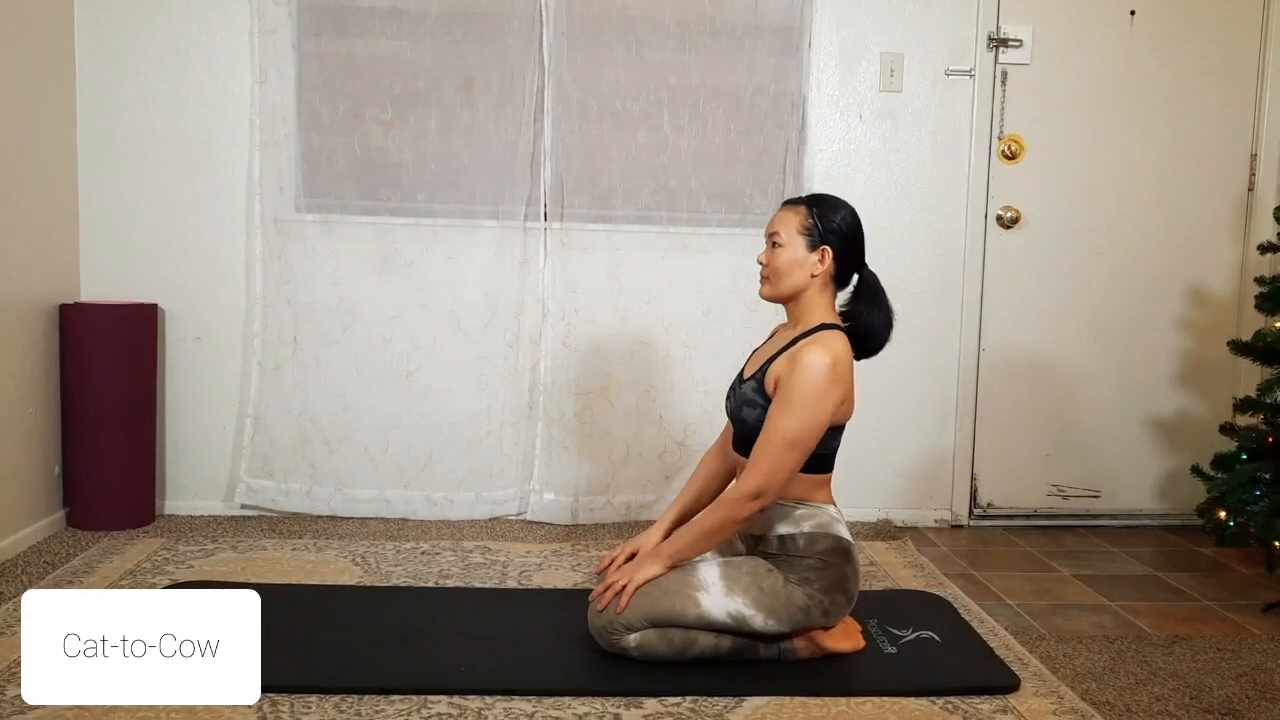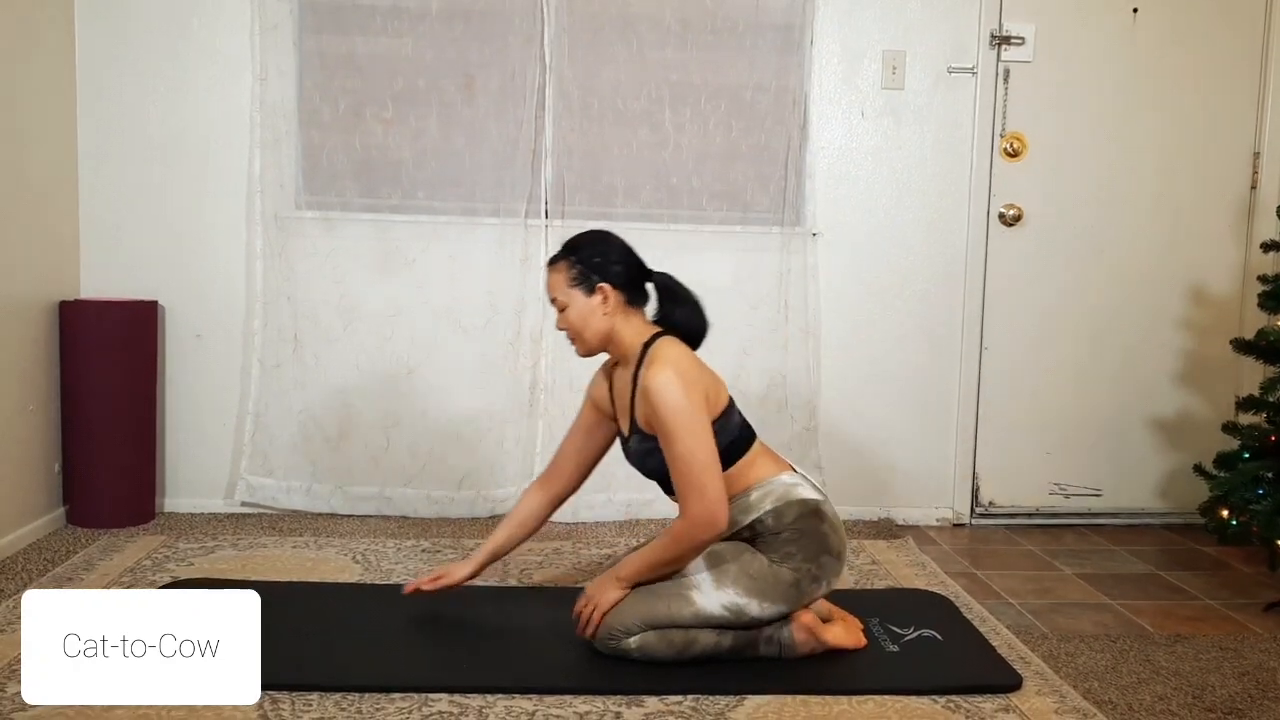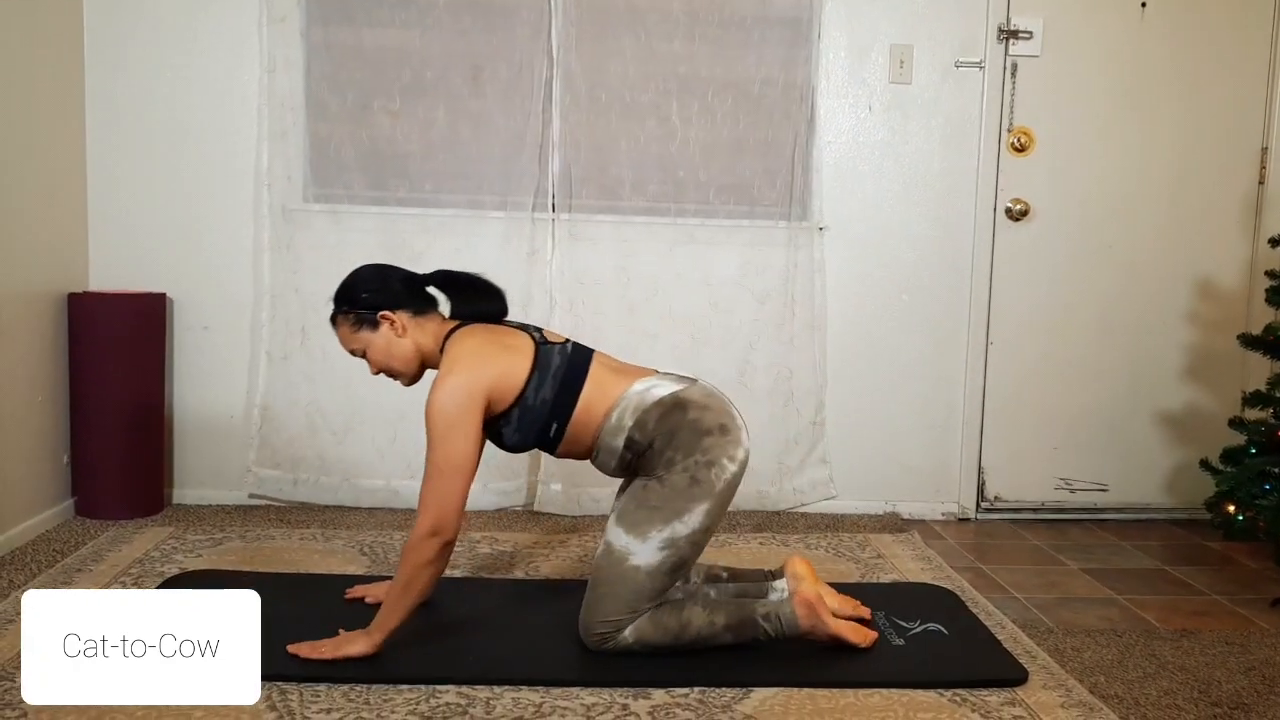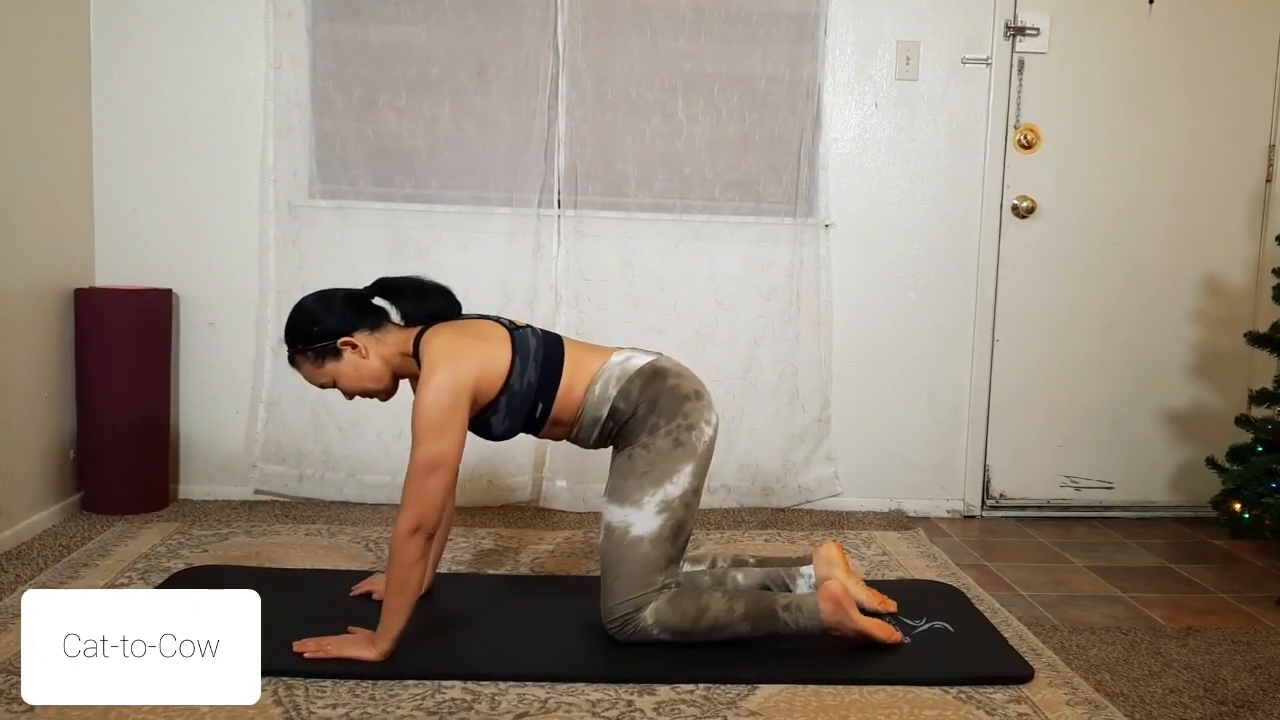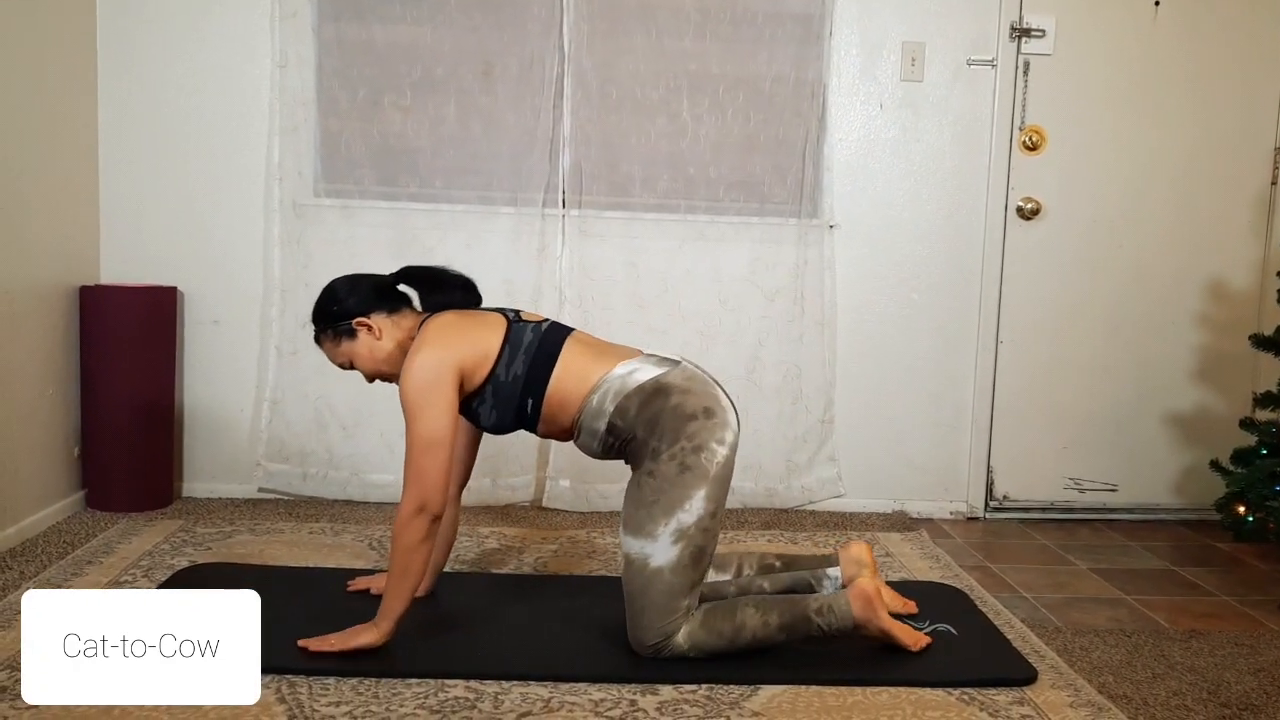
dt=1s
person 1, frame 1
left shoulder: (819, 358)
right shoulder: (786, 338)
left elbow: (755, 490)
right elbow: (727, 449)
left wrist: (662, 557)
right wrist: (660, 529)
left hip: (804, 566)
right hip: (759, 539)
left knee: (613, 617)
right knee: (616, 585)
left ankle: (802, 638)
right ankle: (795, 624)
person 1, frame 2
left shoulder: (663, 378)
right shoulder: (612, 380)
left elbow: (705, 519)
right elbow: (552, 484)
left wrist: (619, 580)
right wrist: (473, 564)
left hip: (791, 539)
right hip: (749, 533)
left knee: (614, 627)
right knee: (608, 596)
left ankle: (793, 632)
right ankle: (780, 604)
person 1, frame 3
left shoulder: (457, 378)
right shoulder: (475, 345)
left elbow: (437, 527)
right elbow: (447, 506)
left wrist: (373, 635)
right wrist: (409, 586)
left hip: (689, 444)
right hip: (687, 428)
left knee: (606, 628)
right knee: (634, 585)
left ankle: (792, 613)
right ankle: (782, 582)
person 1, frame 4
left shoulder: (442, 374)
right shoulder: (435, 348)
left elbow: (416, 521)
right elbow: (438, 492)
left wrist: (379, 641)
right wrist: (417, 579)
left hip: (663, 411)
right hip: (654, 409)
left knee: (630, 615)
right knee: (653, 577)
left ankle: (819, 609)
right ankle: (813, 569)
person 1, frame 5
left shoulder: (428, 356)
right shoulder: (463, 346)
left elbow: (422, 506)
right elbow: (451, 489)
left wrist: (382, 625)
right wrist: (418, 580)
left hip: (676, 426)
right hip: (687, 403)
left knee: (658, 635)
right knee: (683, 577)
left ankle: (850, 608)
right ankle: (840, 569)
